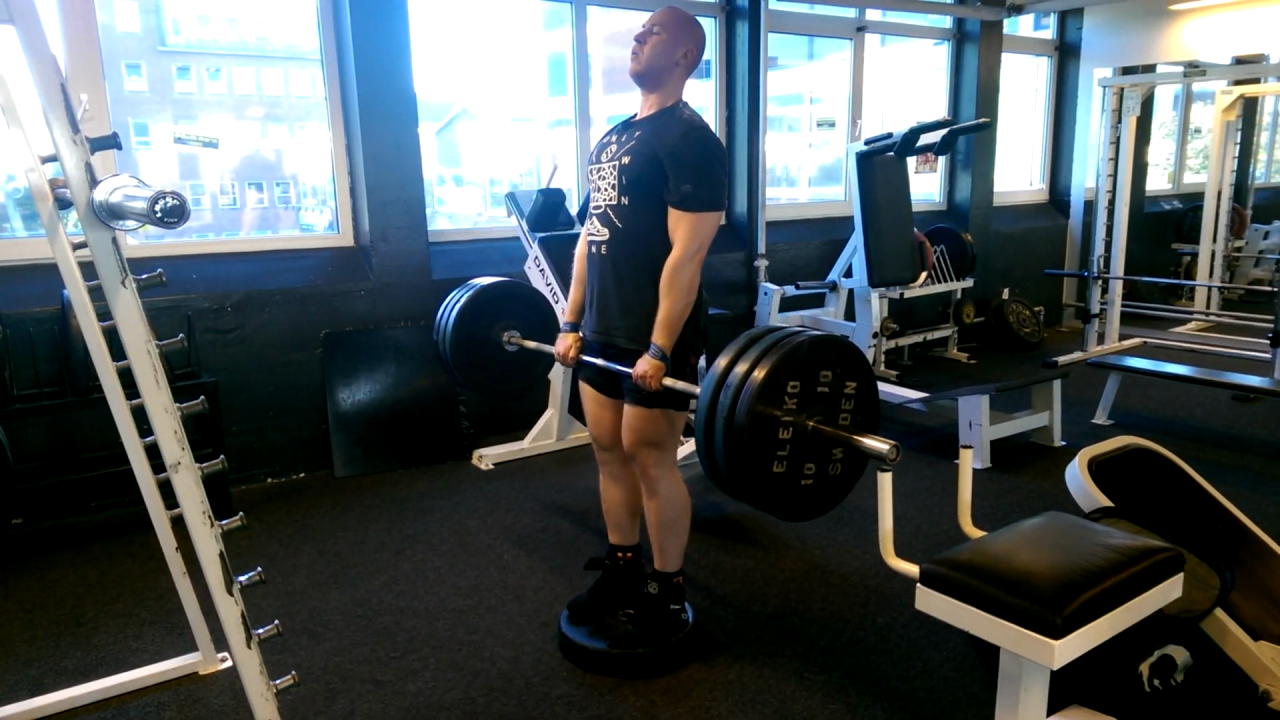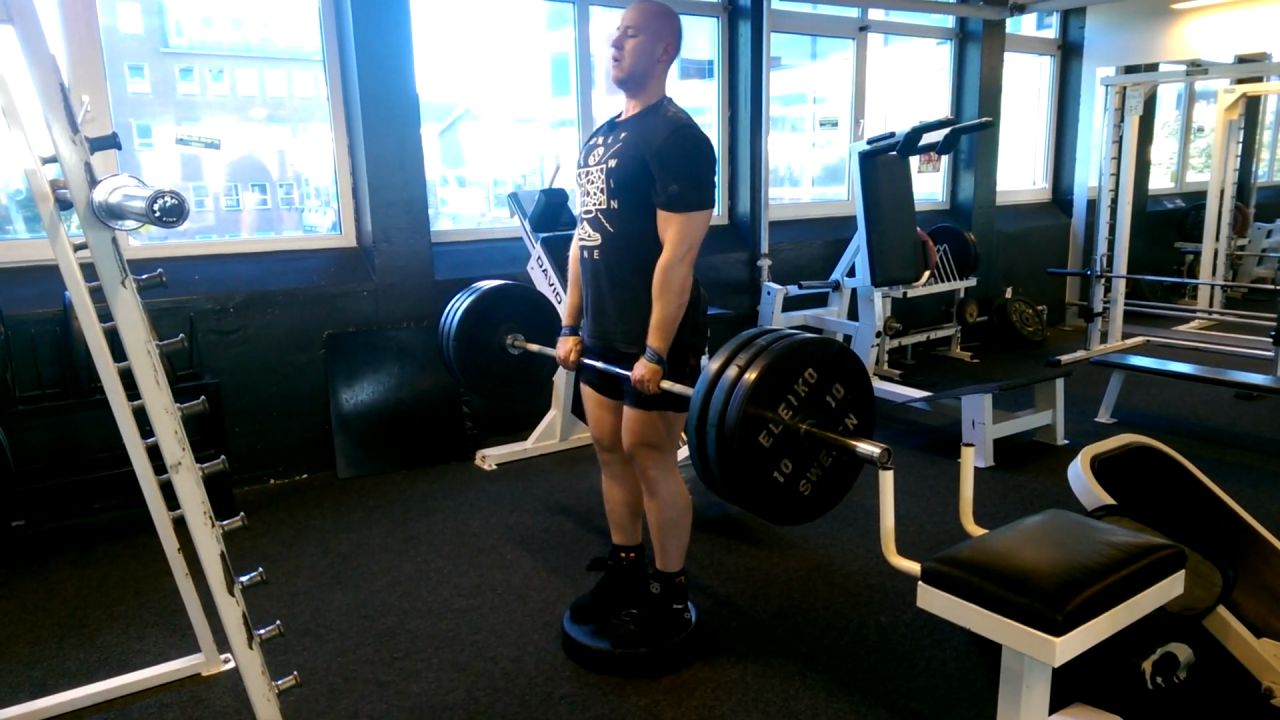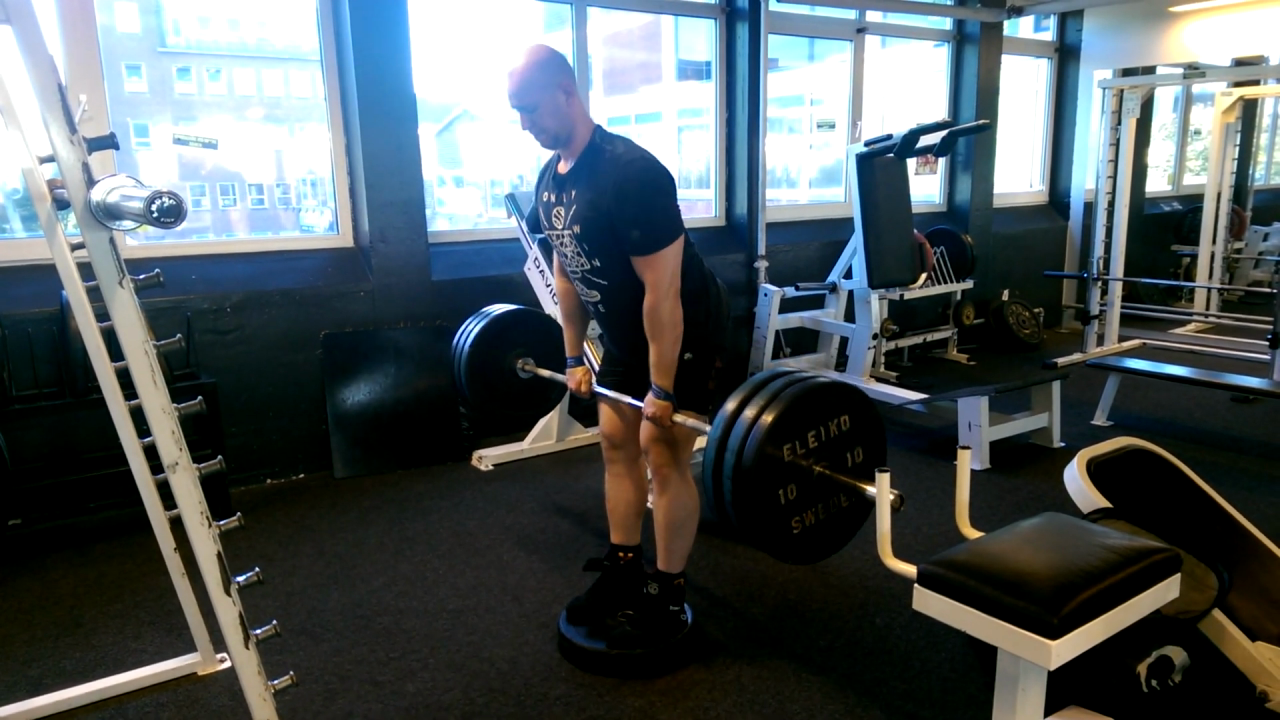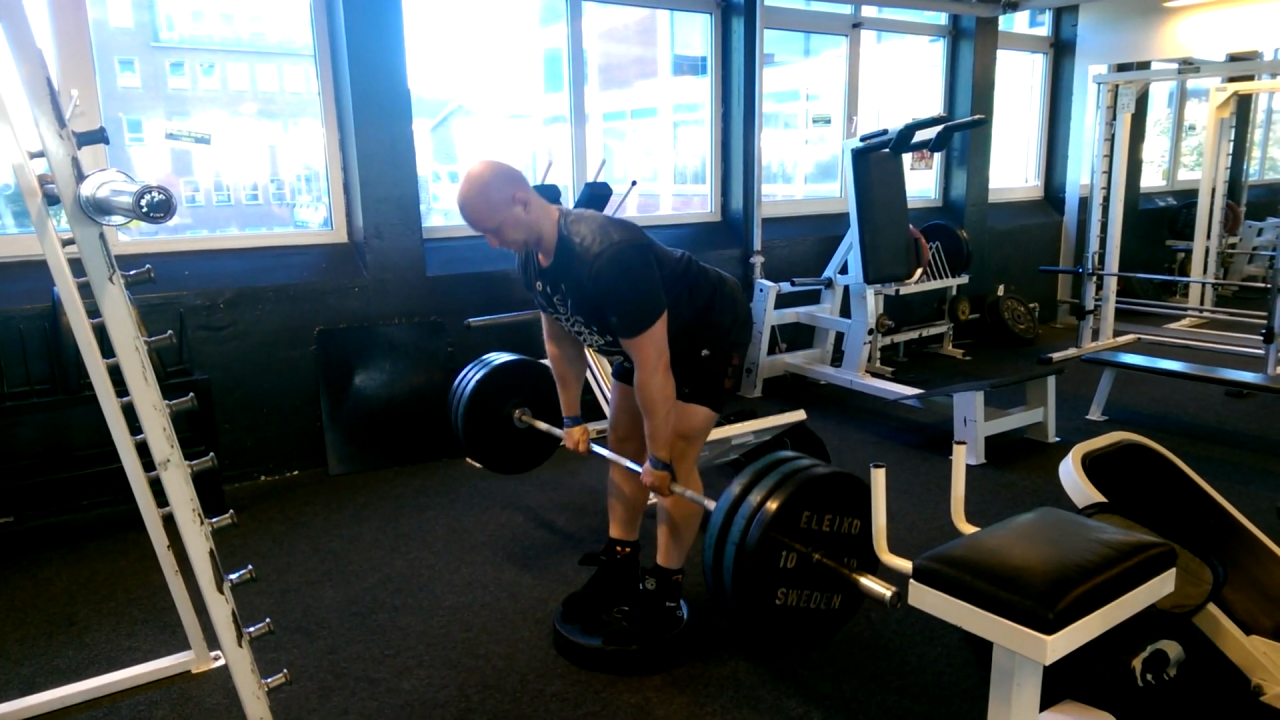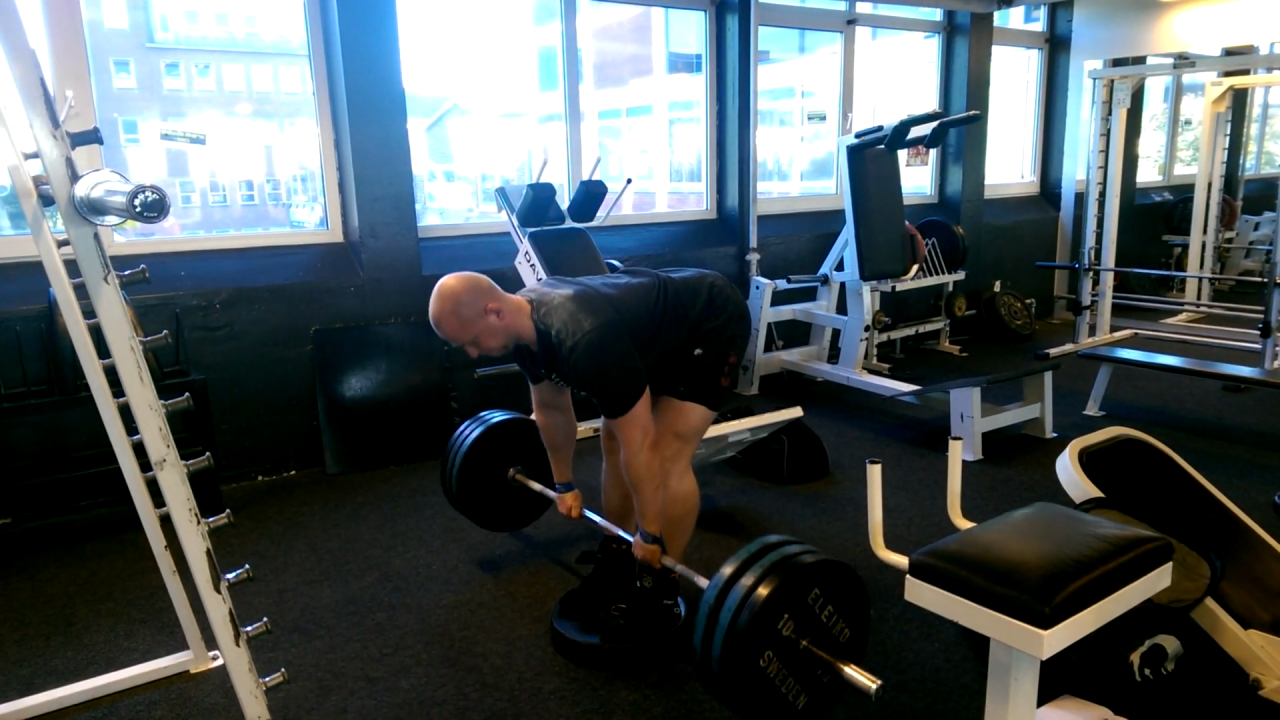
dt=1s
person 1, frame 1
left shoulder: (690, 140)
right shoulder: (614, 137)
left elbow: (687, 254)
left wrist: (660, 349)
right wrist: (571, 322)
left hip: (654, 338)
right hip: (602, 333)
left knee: (651, 461)
right knee: (609, 451)
left ankle: (667, 596)
right ankle: (621, 572)
person 1, frame 2
left shoulder: (676, 138)
right shoulder: (601, 136)
left elbow: (678, 254)
left wrist: (656, 353)
right wrist: (571, 327)
left hip: (654, 337)
right hip: (602, 334)
left knee: (651, 461)
right knee: (611, 453)
left ankle: (671, 595)
right ankle: (625, 571)
person 1, frame 3
left shoulder: (632, 174)
right shoulder: (549, 180)
left elbow: (663, 292)
right elbow: (566, 272)
left wrist: (662, 389)
right wrist: (573, 357)
left hip: (684, 332)
right hip: (623, 333)
left knee: (664, 455)
right knee: (616, 446)
left ankle: (667, 596)
right ankle: (622, 573)
person 1, frame 4
left shoulder: (610, 256)
right shoulder: (532, 260)
left elbow: (653, 367)
right elbow: (561, 340)
left wrist: (659, 460)
right wrist: (571, 417)
left hip: (711, 331)
right hip: (644, 339)
left knee: (675, 459)
right knee: (622, 444)
left ankle: (664, 592)
right ankle: (619, 570)
person 1, frame 5
left shoulder: (588, 340)
right shoulder: (524, 324)
left elbow: (641, 445)
right elbow: (551, 409)
left wrist: (649, 534)
right wrist: (564, 485)
left hip: (712, 326)
right hip: (662, 323)
left knee: (668, 455)
right knee: (612, 439)
left ankle: (661, 591)
right ankle: (615, 567)
